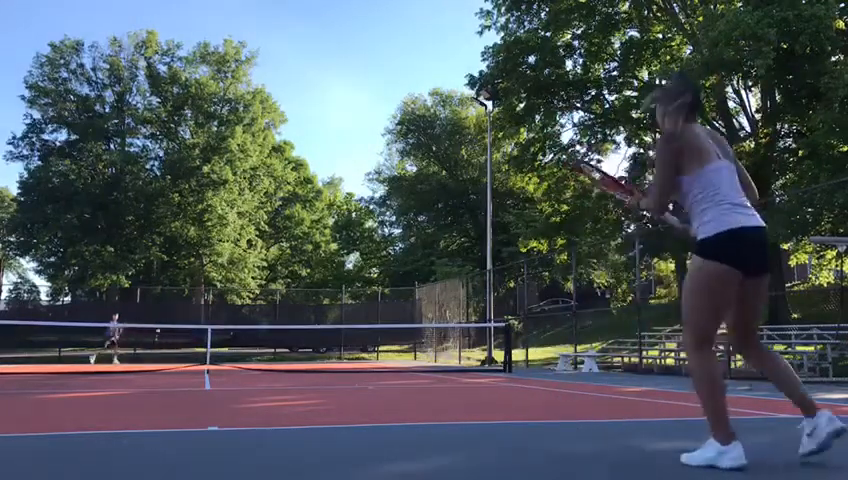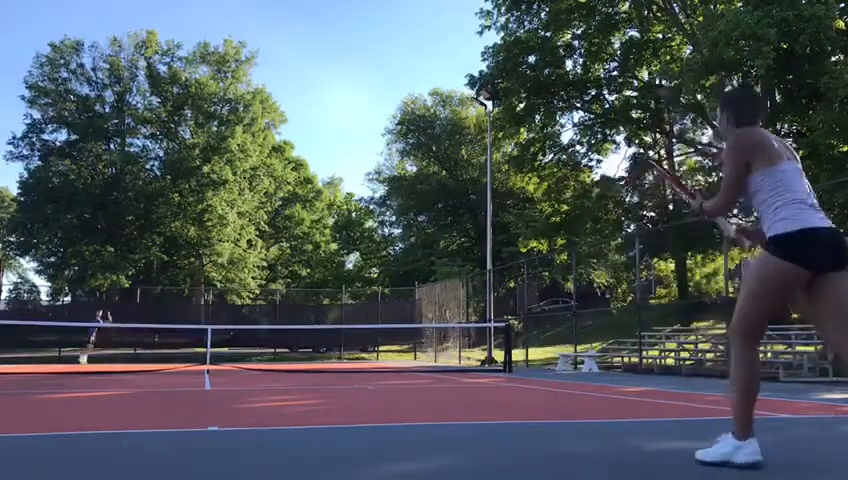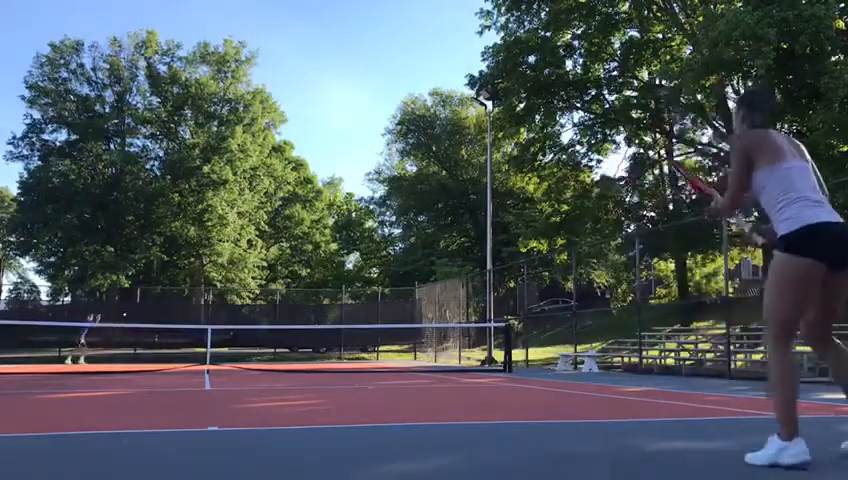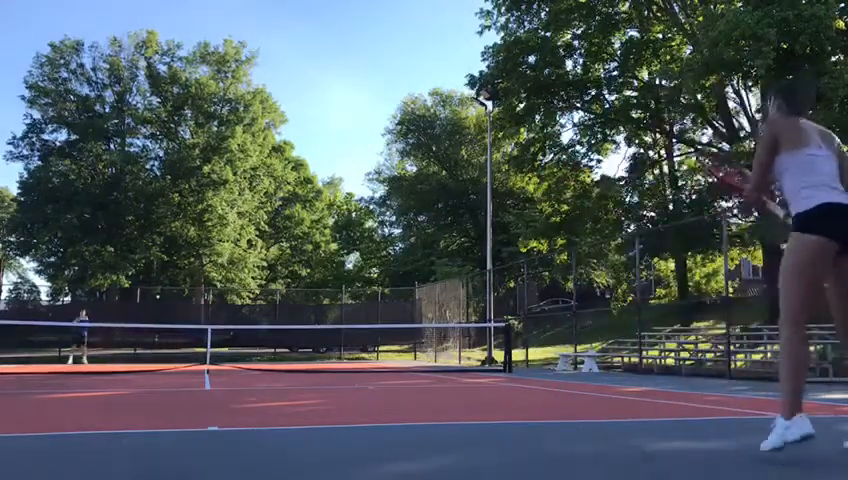
dt=0.4s
person 1, frame 1
left shoulder: (671, 138)
right shoulder: (715, 139)
left elbow: (658, 203)
right elbow: (751, 192)
left wrist: (642, 202)
left hip: (720, 244)
right hip: (755, 238)
left knee: (695, 344)
right knee: (747, 344)
left ankle: (723, 444)
person 1, frame 2
left shoulder: (740, 140)
right shoulder: (781, 145)
left elbow: (725, 203)
left wrist: (703, 207)
right wrist: (764, 228)
left hip: (792, 244)
left knee: (742, 336)
left ankle: (741, 440)
person 1, frame 3
left shoulder: (746, 139)
right shoulder: (795, 144)
left elbow: (731, 203)
left wrist: (717, 205)
left hip: (804, 240)
left knee: (777, 339)
left ankle: (788, 441)
person 1, frame 4
left shoulder: (774, 127)
left elbow: (756, 186)
left wrist: (752, 198)
left hip: (816, 222)
left knee: (792, 323)
left ankle: (791, 417)
